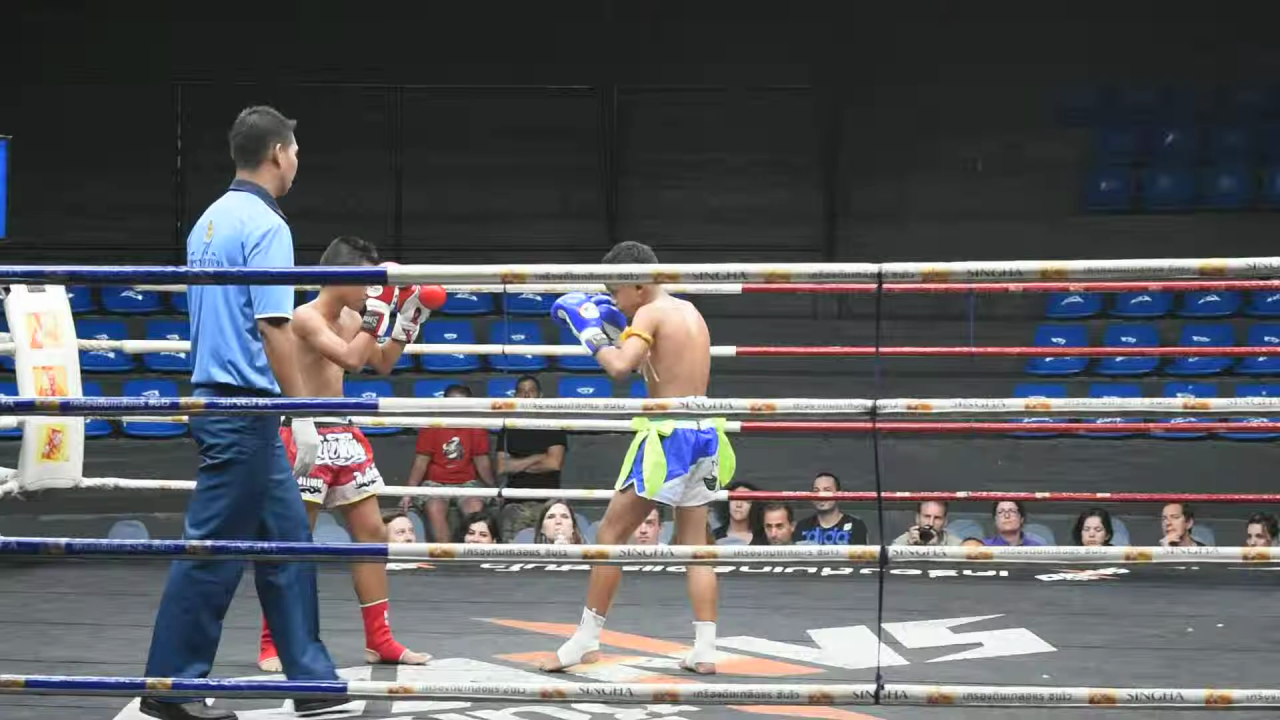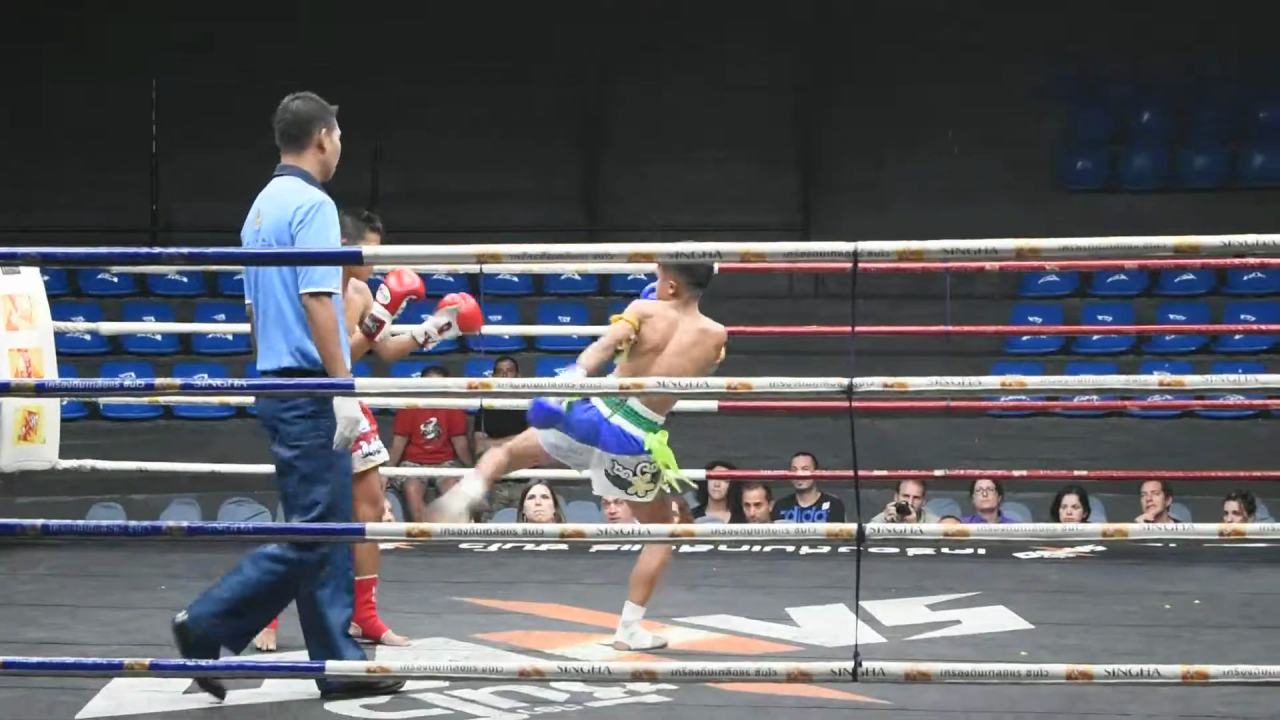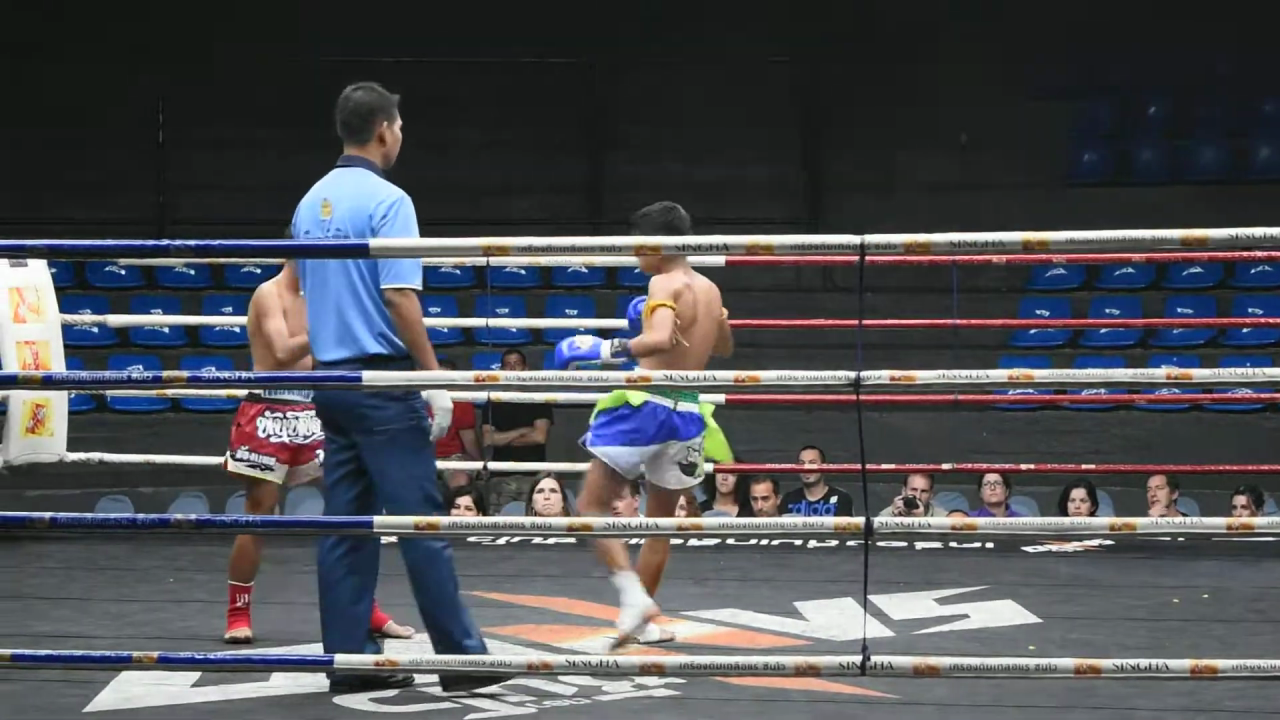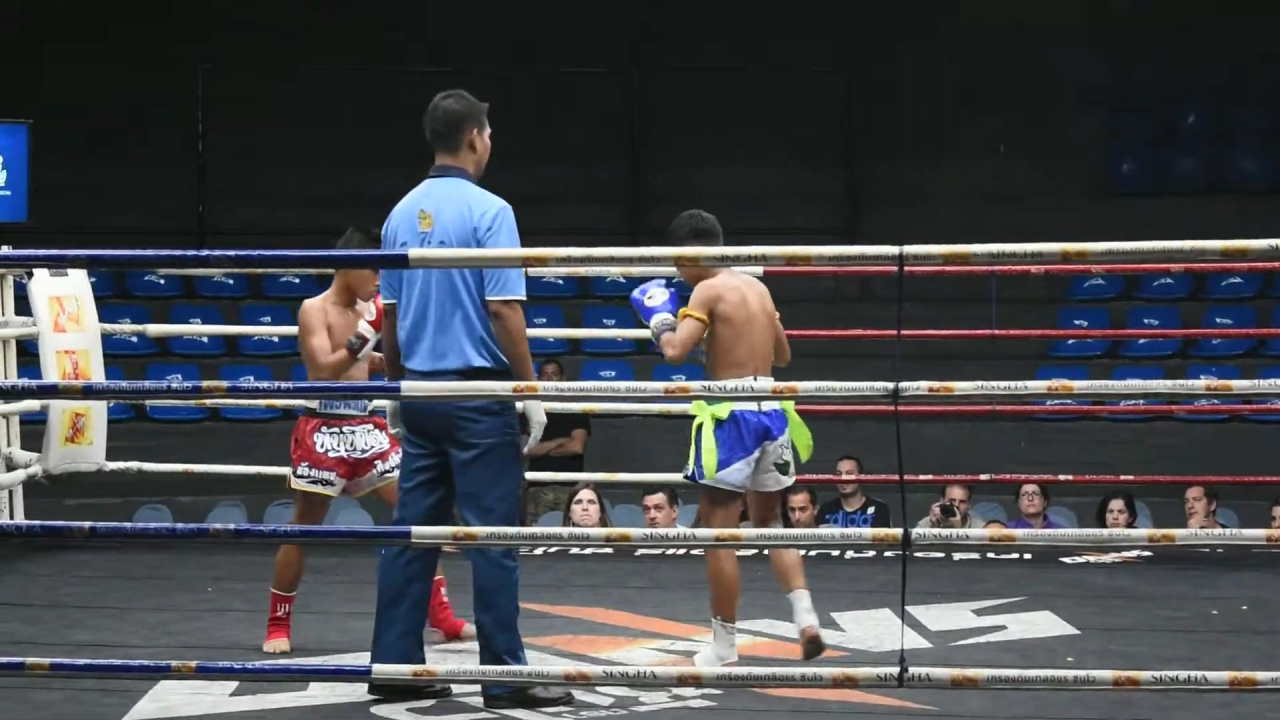
dt=0.4s
person 1, frame 1
left shoulder: (210, 220)
right shoulder: (264, 226)
right elbow: (274, 330)
right wrist: (301, 415)
left hip: (223, 405)
right hip: (245, 411)
left knee: (285, 546)
right knee: (213, 552)
person 1, frame 2
left shoulder: (266, 203)
right shoulder: (309, 204)
right elbow: (318, 308)
right wrist: (342, 390)
left hip: (291, 391)
right hip: (305, 392)
left knee: (326, 529)
right knee: (313, 530)
left ankle: (338, 662)
right ankle: (206, 621)
person 1, frame 3
left shoulder: (310, 203)
right shoulder: (387, 200)
right elbow: (400, 299)
right wrist: (434, 378)
left hip: (332, 381)
right hip: (382, 380)
left knee: (345, 523)
right knee: (420, 518)
left ankle: (350, 658)
right ankle: (461, 654)
person 1, frame 4
left shoulder: (400, 213)
right shoulder: (489, 210)
left elbow: (387, 314)
right elbow: (505, 311)
left wrist: (396, 385)
right wrist: (532, 390)
left hip: (420, 393)
right hip: (477, 393)
left knee: (413, 531)
right knee: (491, 536)
left ankle: (394, 665)
right ankle: (504, 676)
person 2, frame 1
left shoulder: (651, 314)
right shoulder: (688, 310)
left elbow: (618, 367)
left wrist: (589, 331)
right wrist: (615, 325)
left hip: (670, 432)
right hip: (704, 432)
left knee: (611, 534)
right knee: (695, 545)
left ankle: (586, 639)
right ankle: (705, 650)
person 2, frame 2
left shoulder: (644, 310)
right shoulder: (716, 335)
left elbow: (603, 347)
left wrist: (571, 379)
left hip: (598, 414)
right hip: (638, 438)
left knee: (507, 450)
right knee: (660, 531)
left ankle: (468, 490)
right ankle: (632, 626)
person 2, frame 3
left shoulder: (664, 285)
right shoulder: (711, 290)
left elbow: (658, 341)
right elbow: (723, 346)
left wrist: (604, 350)
left hip: (644, 407)
right hip: (688, 414)
left knee: (591, 508)
right knee: (661, 520)
left ankle: (634, 600)
right ankle: (641, 616)
person 2, frame 4
left shoulder: (706, 290)
right shoulder: (756, 287)
left elbow: (672, 349)
right elbow: (782, 356)
left wrist: (659, 317)
left hip: (731, 416)
right hip: (772, 412)
left knee: (718, 535)
right knee: (769, 523)
left ankle: (723, 646)
right ankle: (806, 618)
person 3, frame 1
left shoulder: (351, 317)
right shoulder: (305, 317)
left elbow: (383, 364)
right elbow: (351, 359)
left wrist: (411, 315)
right wrist: (378, 308)
left hip: (342, 435)
left knee: (373, 533)
left ankle: (380, 641)
right ankle: (270, 644)
person 3, frame 2
left shoulder: (361, 289)
left elbow: (387, 349)
left wrist: (439, 326)
right wrist: (381, 309)
left knee: (371, 505)
left ankle: (363, 615)
person 3, frame 3
right shoulder: (269, 294)
right elbow: (283, 355)
left hip: (308, 414)
right hip: (269, 416)
right knee: (258, 517)
left ankle: (365, 611)
right ankle: (238, 615)
person 3, frame 4
left shoulder: (372, 309)
right shoulder: (314, 309)
right elbow: (325, 370)
right wrist: (364, 332)
left hip: (370, 426)
right hip: (326, 428)
right knee: (304, 529)
left ankle: (442, 618)
right ankle: (278, 626)
